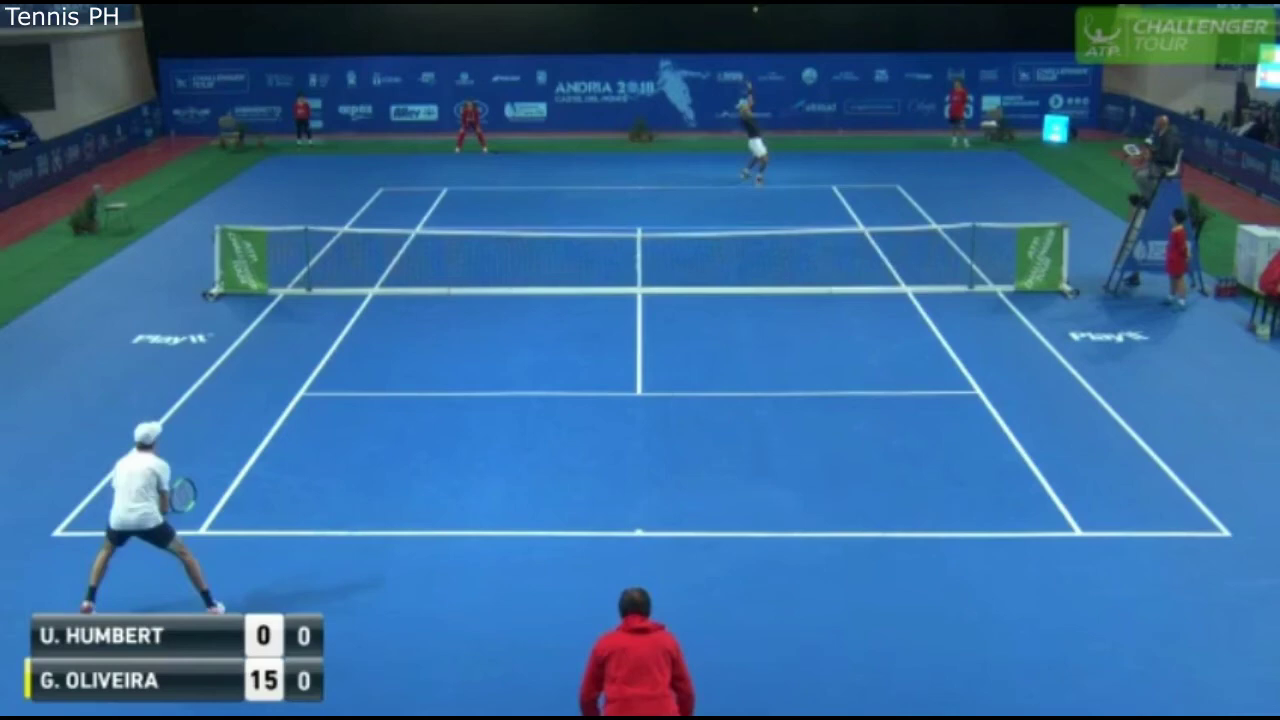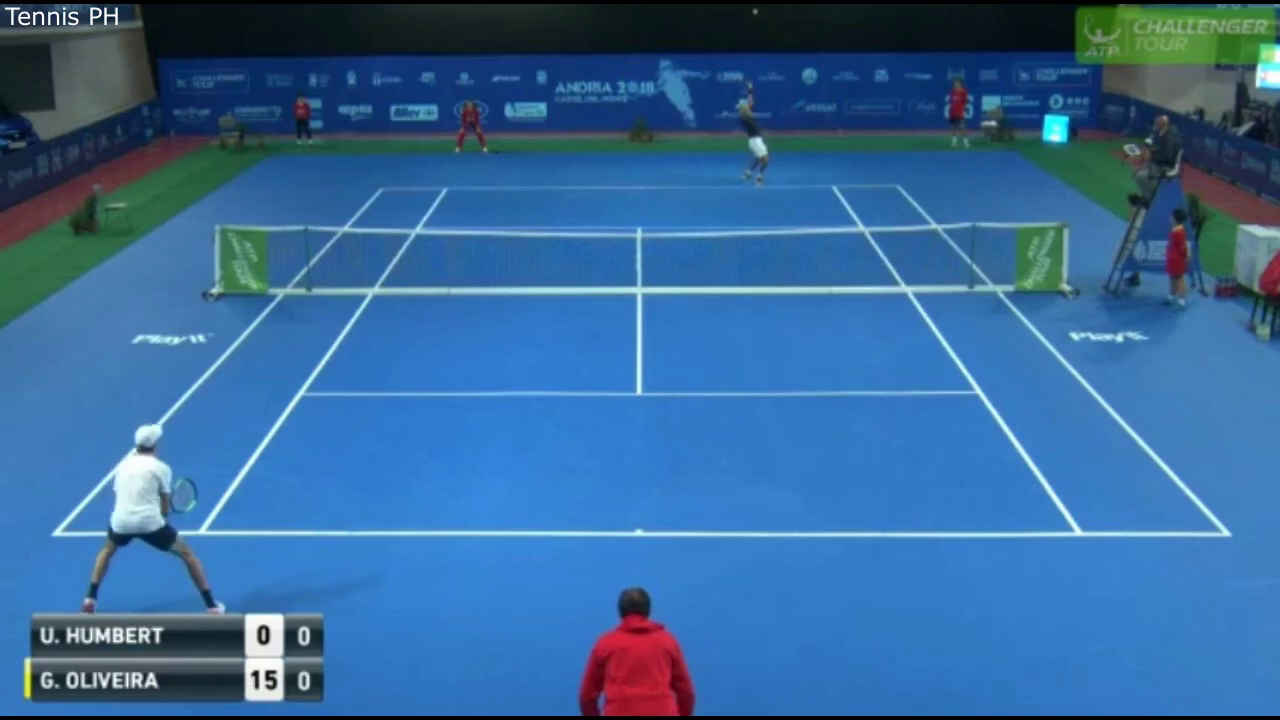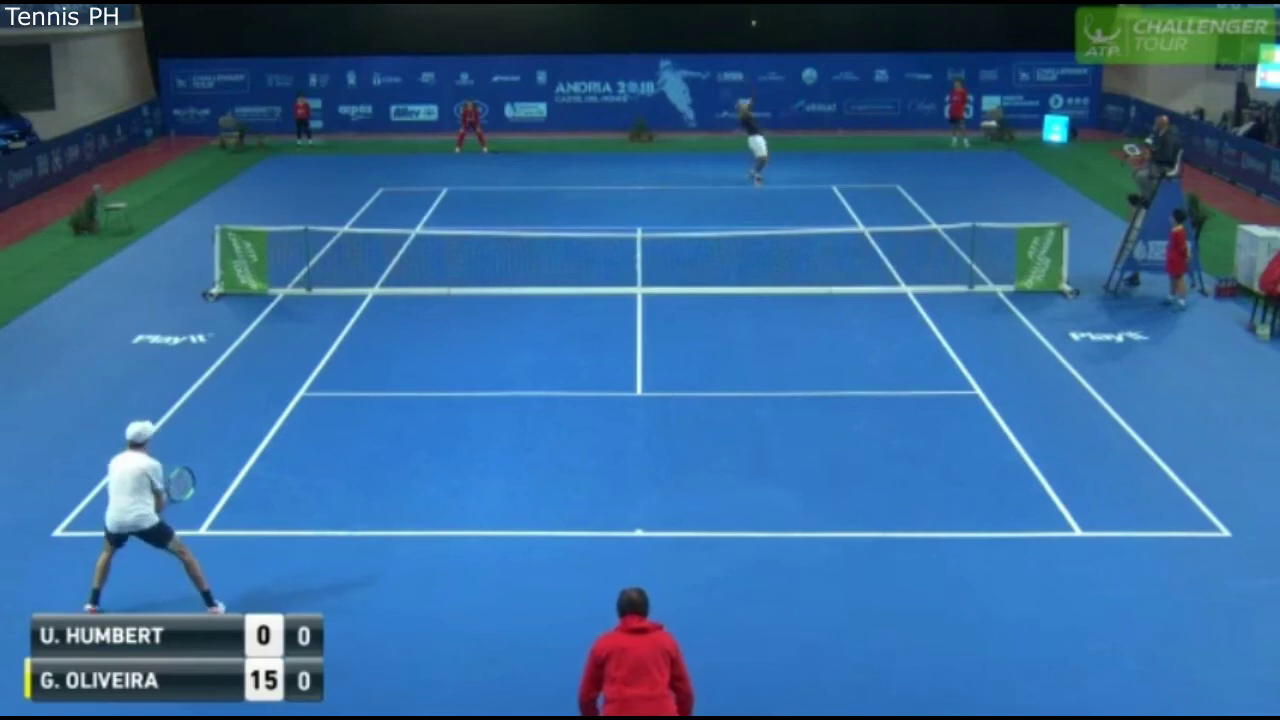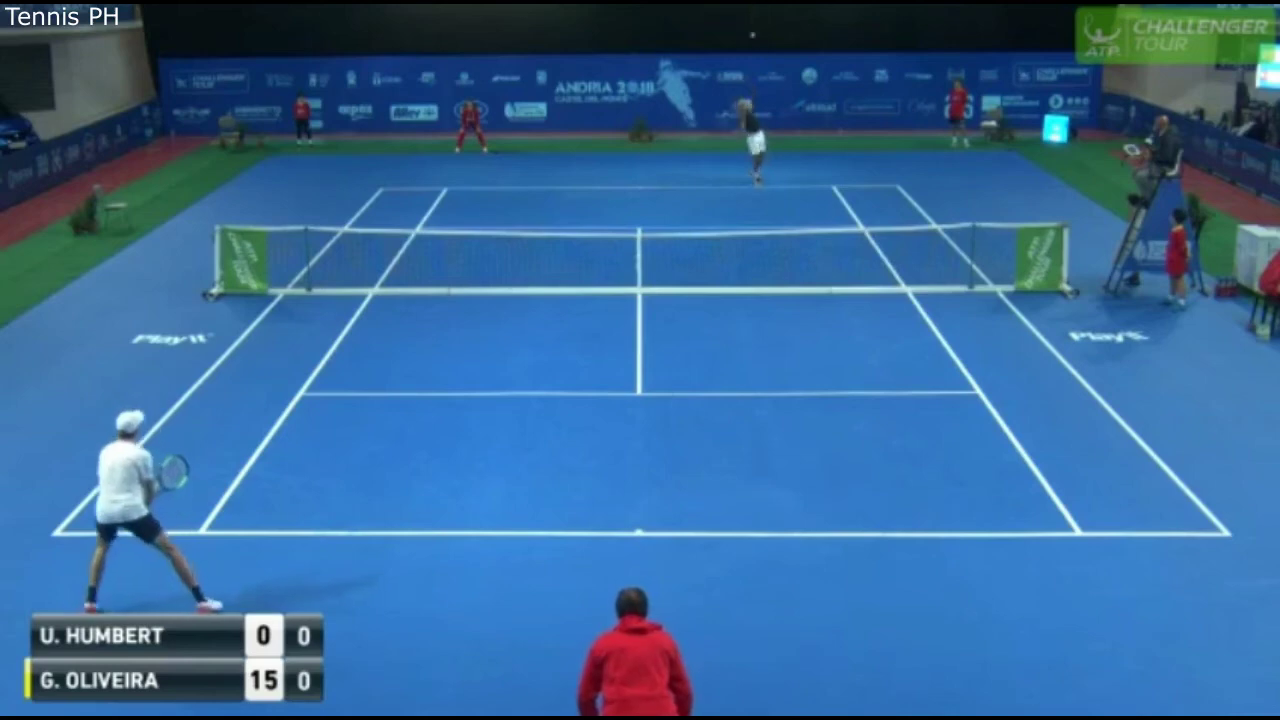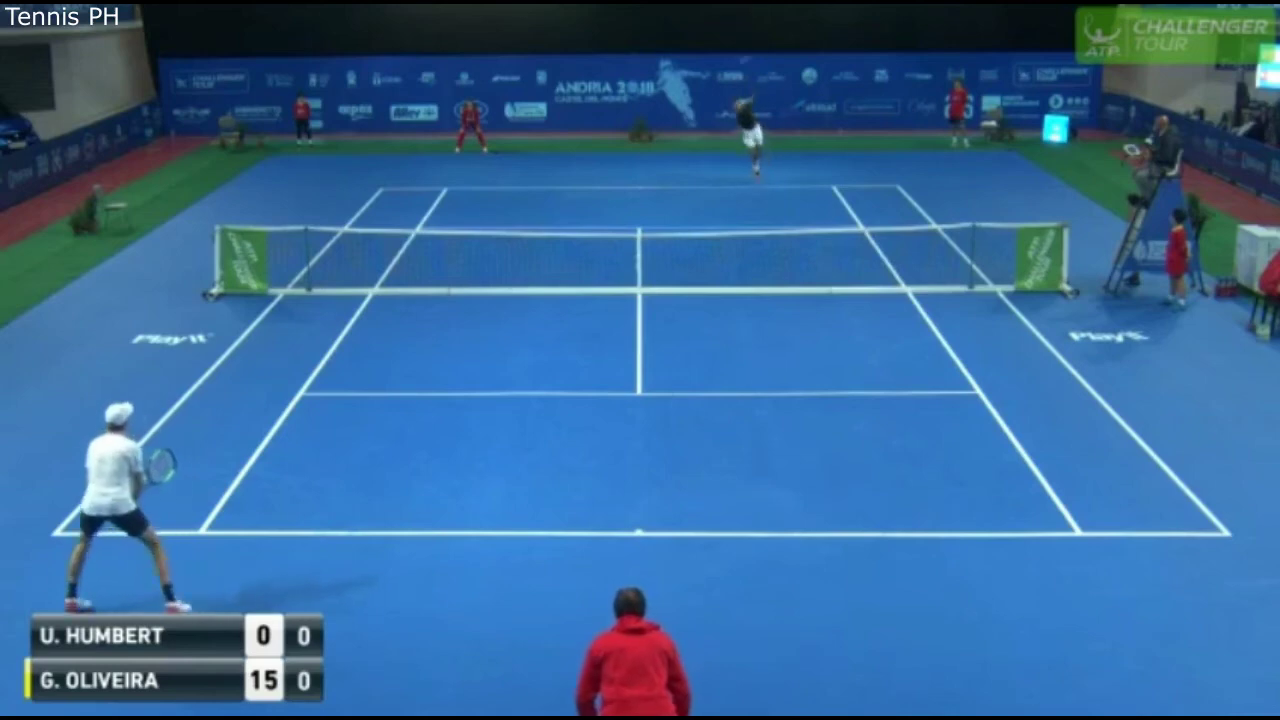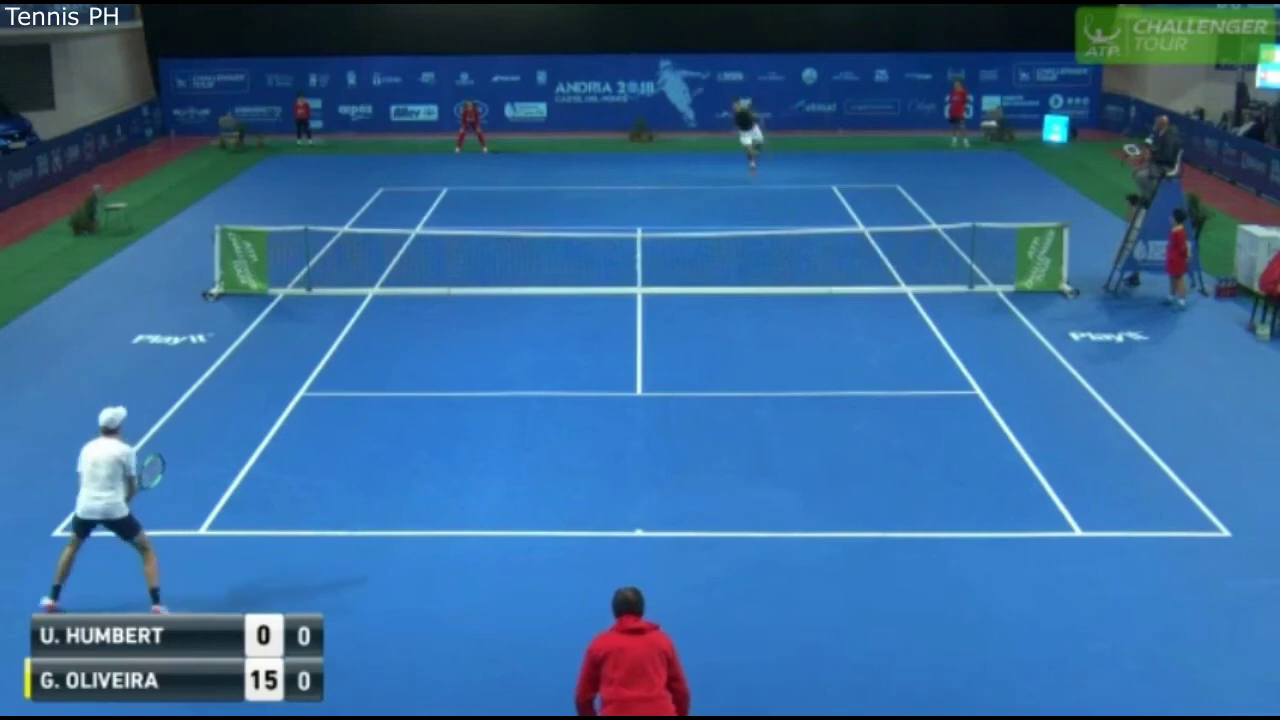
dt=0.1s
person 1, frame 1
left shoulder: (121, 463)
right shoulder: (160, 465)
right elbow: (164, 506)
right wrist: (157, 515)
left hip: (119, 519)
right hip: (148, 519)
left knee: (105, 552)
right knee: (184, 554)
left ankle: (88, 602)
right ankle: (211, 605)
person 1, frame 2
left shoulder: (122, 465)
right shoulder: (161, 468)
right elbow: (165, 509)
right wrist: (159, 517)
left hip: (121, 522)
right hip: (150, 522)
left knee: (107, 550)
right knee: (187, 555)
left ankle: (90, 599)
right ankle: (211, 605)
person 1, frame 3
left shoulder: (114, 462)
right shoulder: (152, 465)
right elbow: (159, 504)
right wrist: (157, 507)
left hip: (115, 521)
right hip: (144, 520)
left knee: (108, 551)
right knee: (184, 554)
left ankle: (93, 603)
right ankle: (211, 603)
person 1, frame 4
left shoulder: (105, 452)
right shoulder: (141, 455)
right elbow: (149, 492)
right wrist: (149, 497)
left hip: (104, 512)
right hip: (133, 511)
left knee: (101, 548)
right knee: (171, 551)
left ankle: (91, 602)
right ankle: (201, 600)
person 1, frame 5
left shoulder: (94, 445)
right shoulder: (131, 447)
right elbow: (138, 484)
right wrist: (130, 498)
left hip: (92, 506)
right hip: (121, 506)
left knee: (83, 544)
right knee: (155, 546)
left ankle: (72, 598)
right ankle: (170, 600)
person 1, frame 6
left shoulder: (87, 448)
right shoulder: (126, 451)
left elbow: (85, 483)
right elbow: (132, 489)
left hip: (86, 509)
right hip: (115, 511)
left knee: (72, 547)
right knee: (147, 551)
left ankle: (52, 600)
right ankle: (157, 606)
